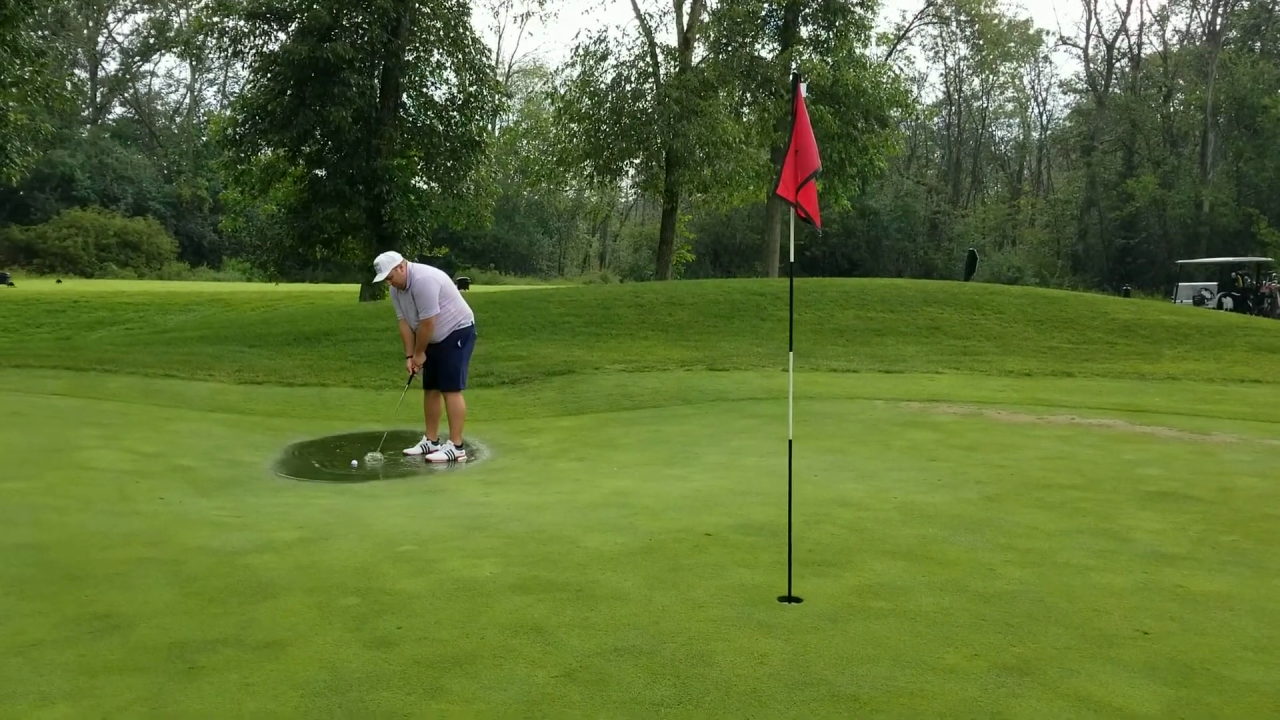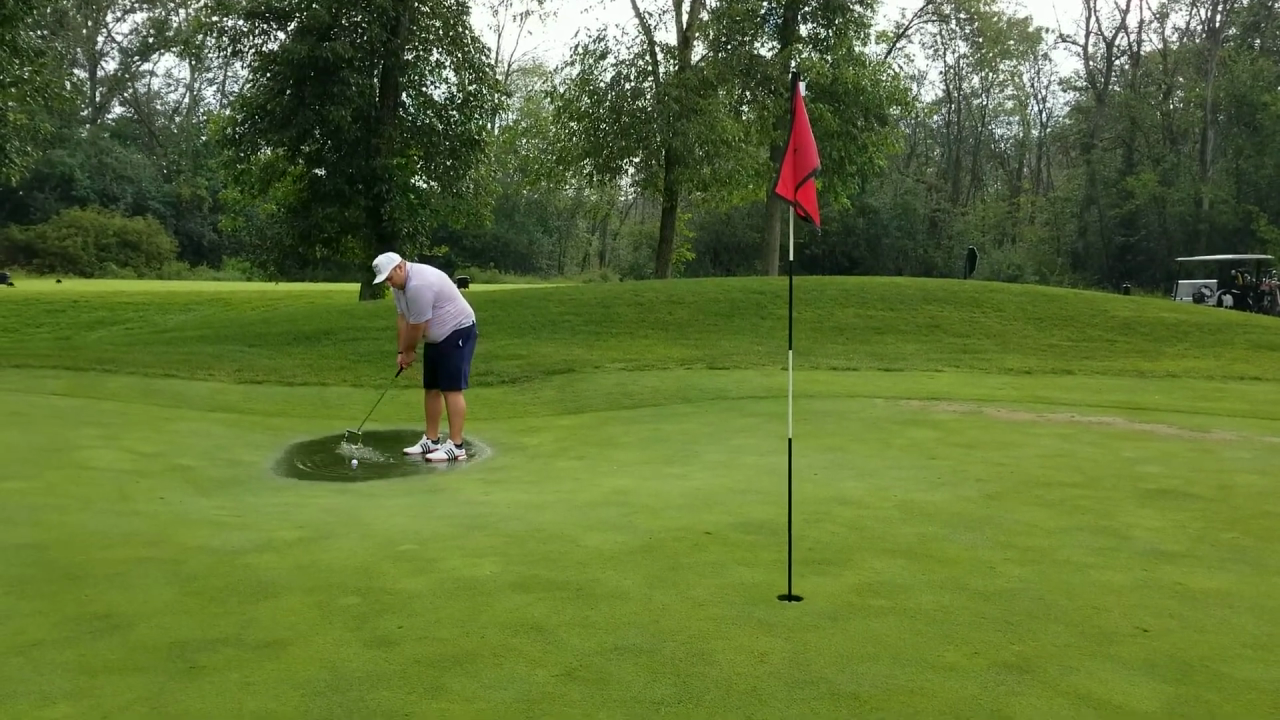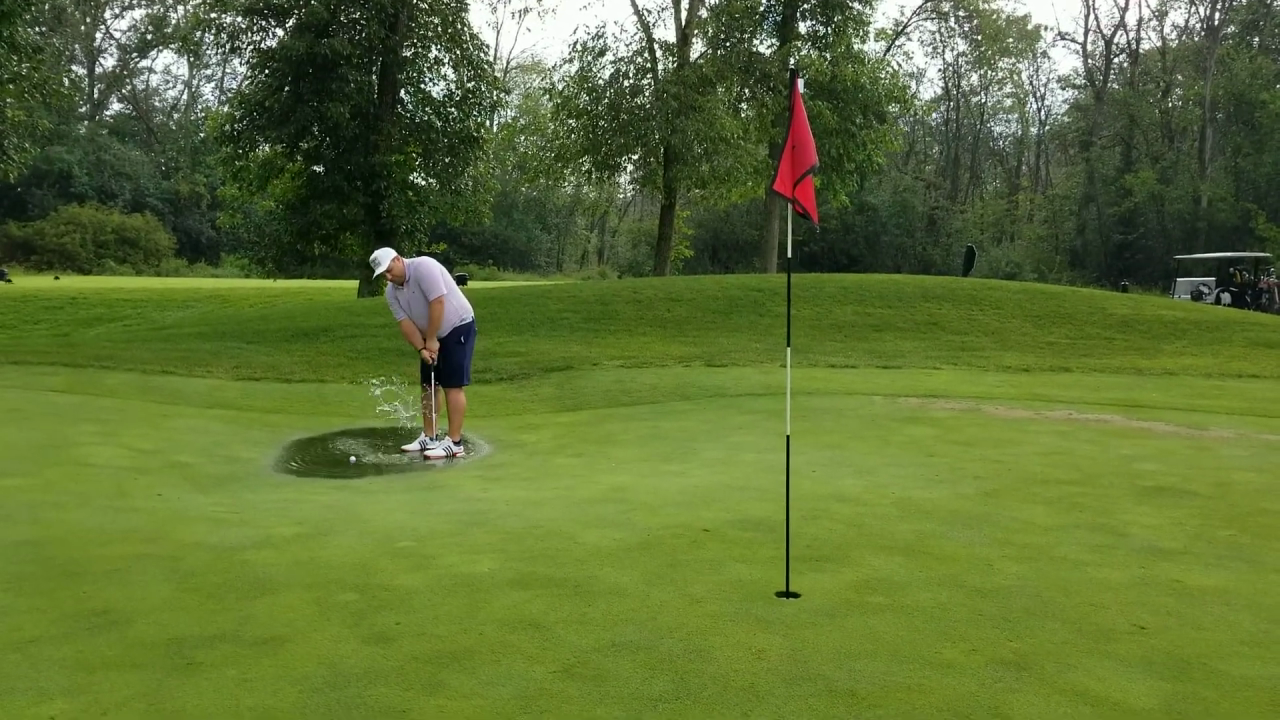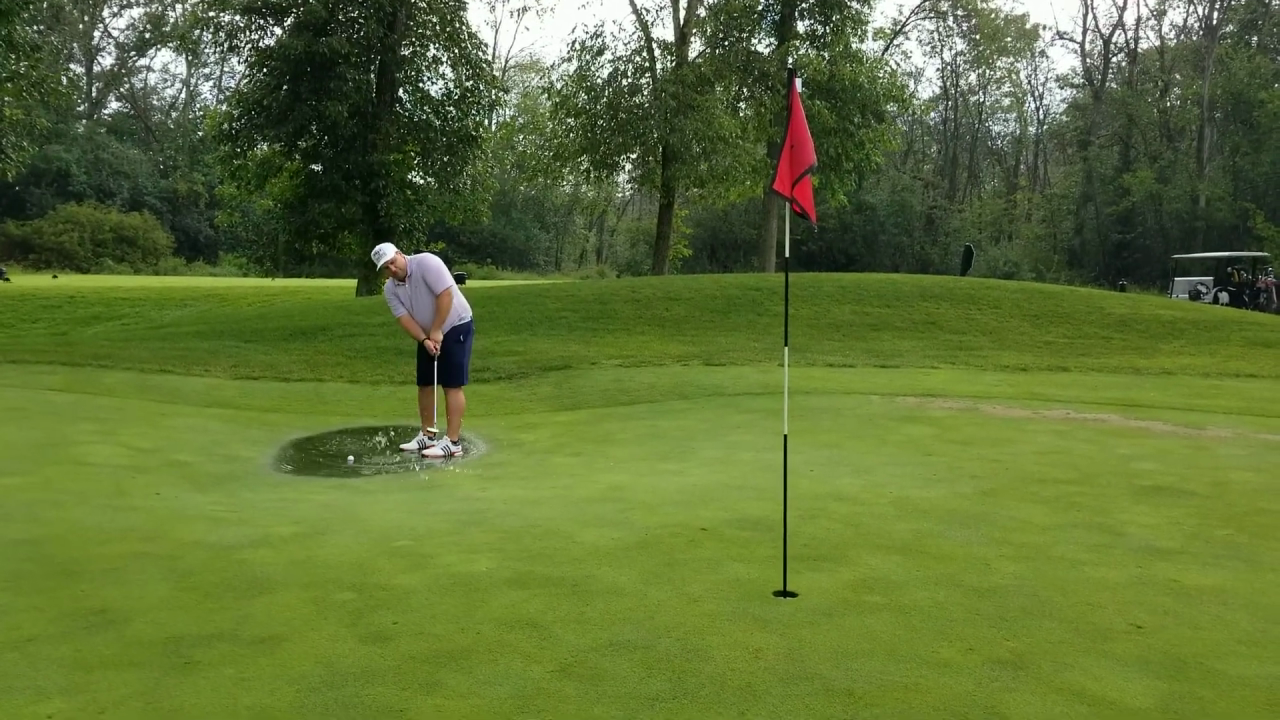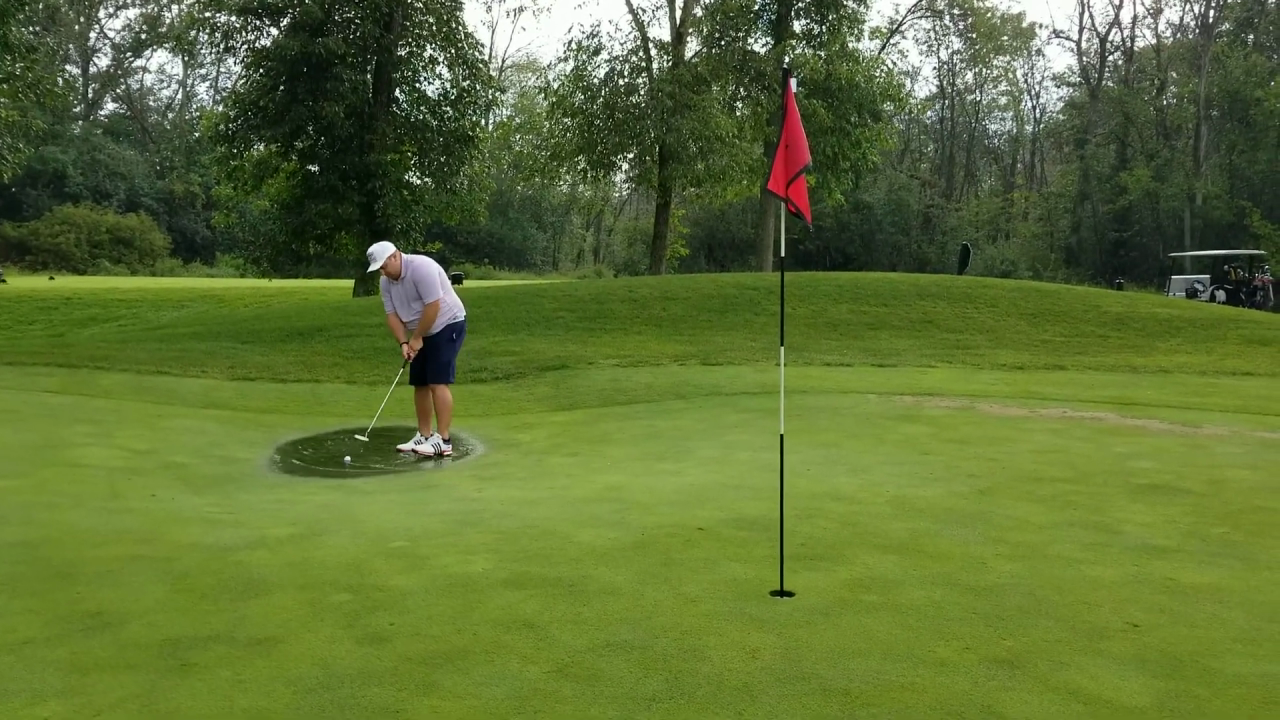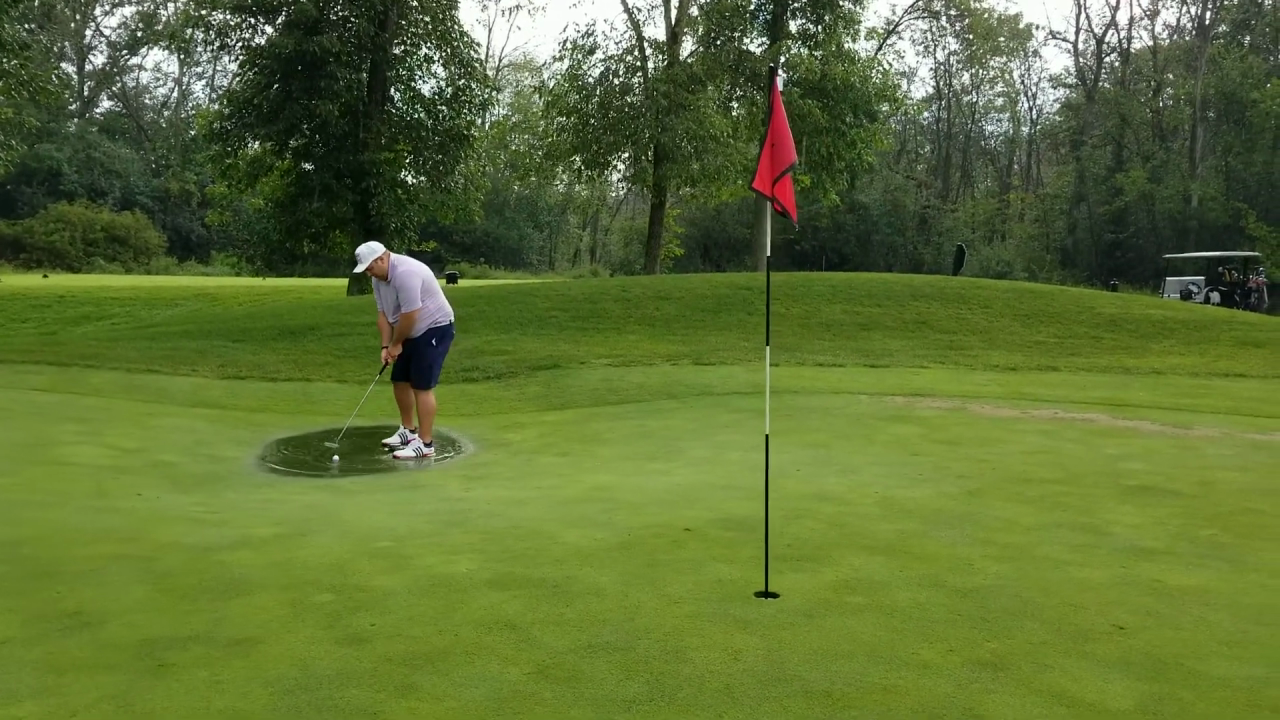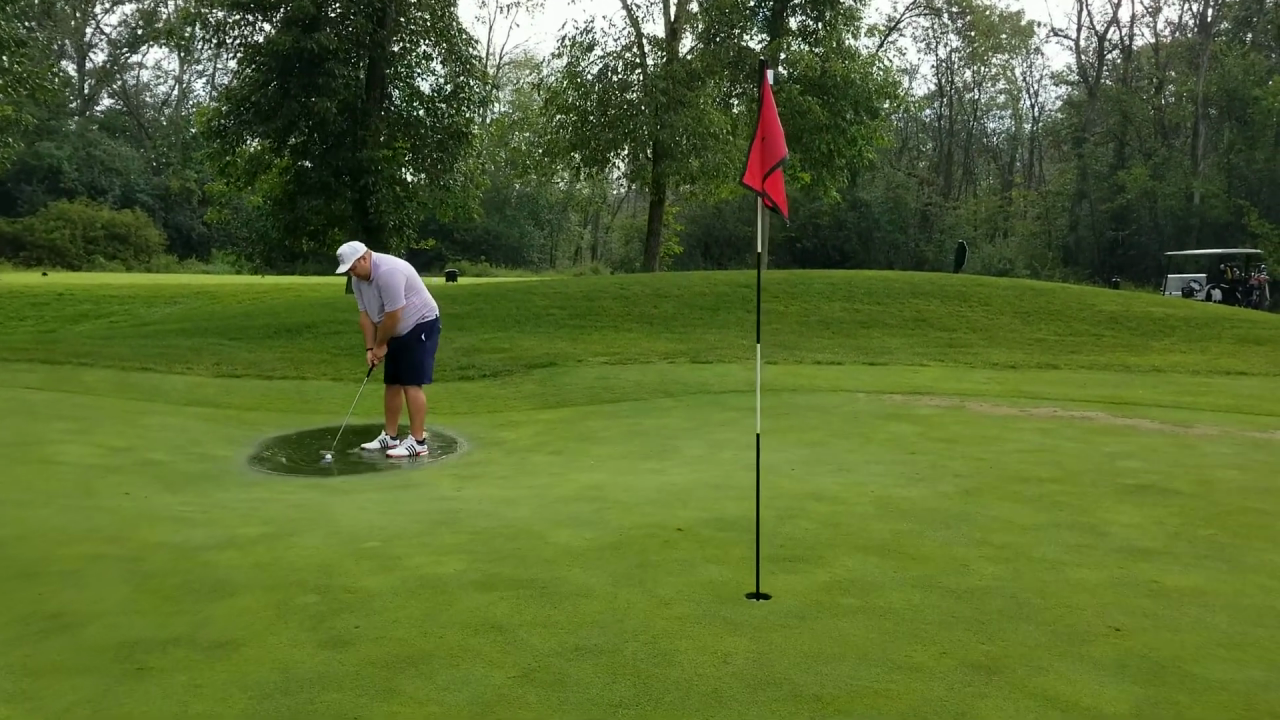
dt=0.4s
person 1, frame 1
left shoulder: (423, 280)
right shoulder: (396, 288)
left elbow: (427, 323)
right elbow: (404, 322)
left wrist: (419, 353)
right wrist: (409, 355)
left hip: (457, 333)
right hip: (435, 339)
left knee: (451, 389)
right knee: (431, 389)
left ankle: (456, 446)
right ankle: (431, 441)
person 1, frame 2
left shoulder: (419, 284)
right shoulder: (401, 285)
left elbow: (417, 327)
right elbow: (402, 318)
left wrist: (408, 352)
right wrist: (401, 351)
left hip: (458, 332)
right hip: (436, 338)
left knee: (451, 389)
right knee: (431, 388)
left ankle: (456, 446)
right ankle: (431, 440)
person 1, frame 3
left shoulder: (423, 267)
right shoulder: (391, 290)
left elbow: (438, 303)
right elbow: (405, 322)
left wrist: (432, 340)
right wrist: (421, 348)
left hip: (458, 329)
right hip: (432, 337)
left knee: (453, 386)
right knee: (428, 386)
left ankle: (454, 442)
right ankle: (429, 437)
person 1, frame 4
left shoulder: (426, 263)
right shoulder: (390, 289)
left elbow: (446, 295)
right elbow: (404, 318)
left wrist: (437, 331)
right wrist: (424, 339)
left hip: (455, 328)
right hip: (428, 336)
left knee: (452, 385)
right knee: (425, 385)
left ankle: (452, 442)
right ankle: (427, 436)
person 1, frame 5
left shoulder: (421, 267)
right shoulder: (385, 282)
left elbow: (433, 306)
right elbow: (392, 315)
left wrist: (417, 338)
right wrist: (404, 343)
left hip: (447, 327)
right hip: (420, 336)
left knee: (438, 383)
right knee: (420, 385)
left ankle: (442, 440)
right ankle: (424, 436)
person 1, frame 6
left shoulder: (406, 273)
right shoulder: (379, 278)
left elbow: (409, 316)
right elbow: (383, 313)
left wrist: (395, 344)
right wrist: (385, 346)
left hip: (434, 329)
right hip: (412, 333)
left knee: (422, 387)
right knee: (400, 381)
left ankle: (425, 444)
right ankle: (409, 431)
person 1, frame 7
left shoulder: (389, 271)
right shoulder: (359, 280)
left elbow: (393, 315)
right elbow: (365, 315)
left wrist: (380, 345)
right wrist: (370, 348)
left hip: (421, 326)
right hip: (397, 333)
left knee: (412, 385)
right knee: (392, 384)
left ankle: (417, 442)
right ankle: (390, 437)
